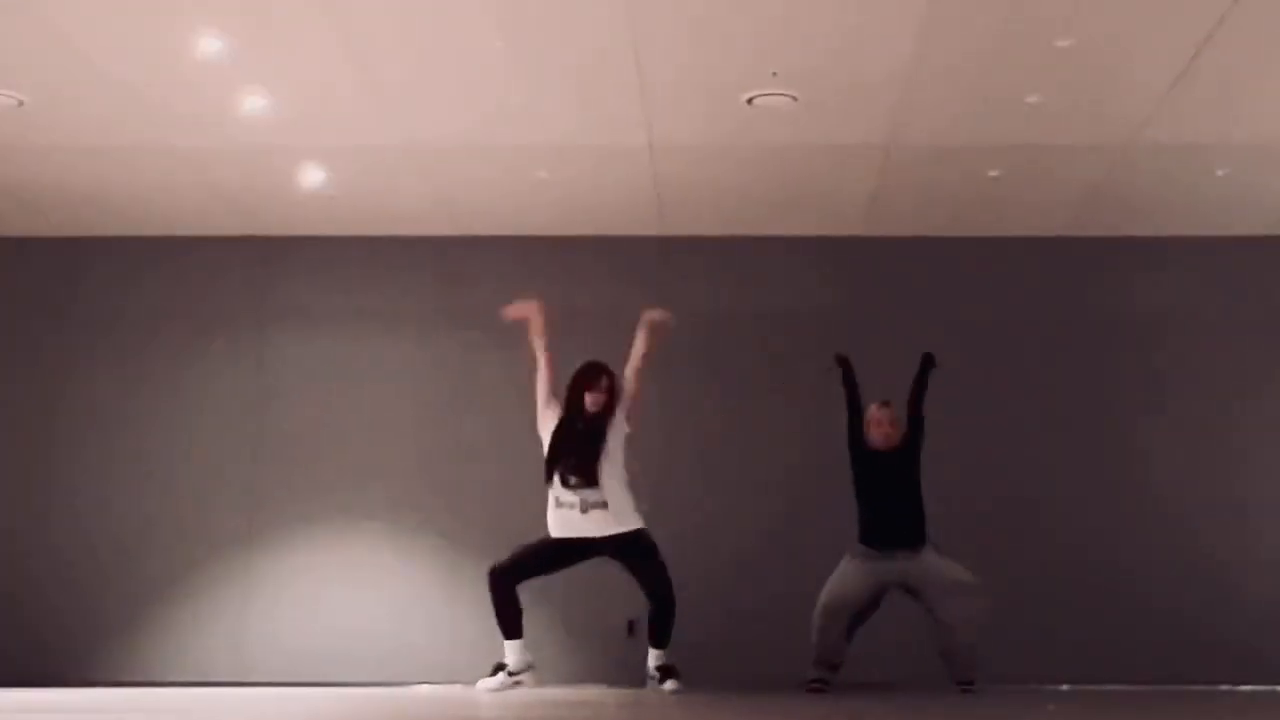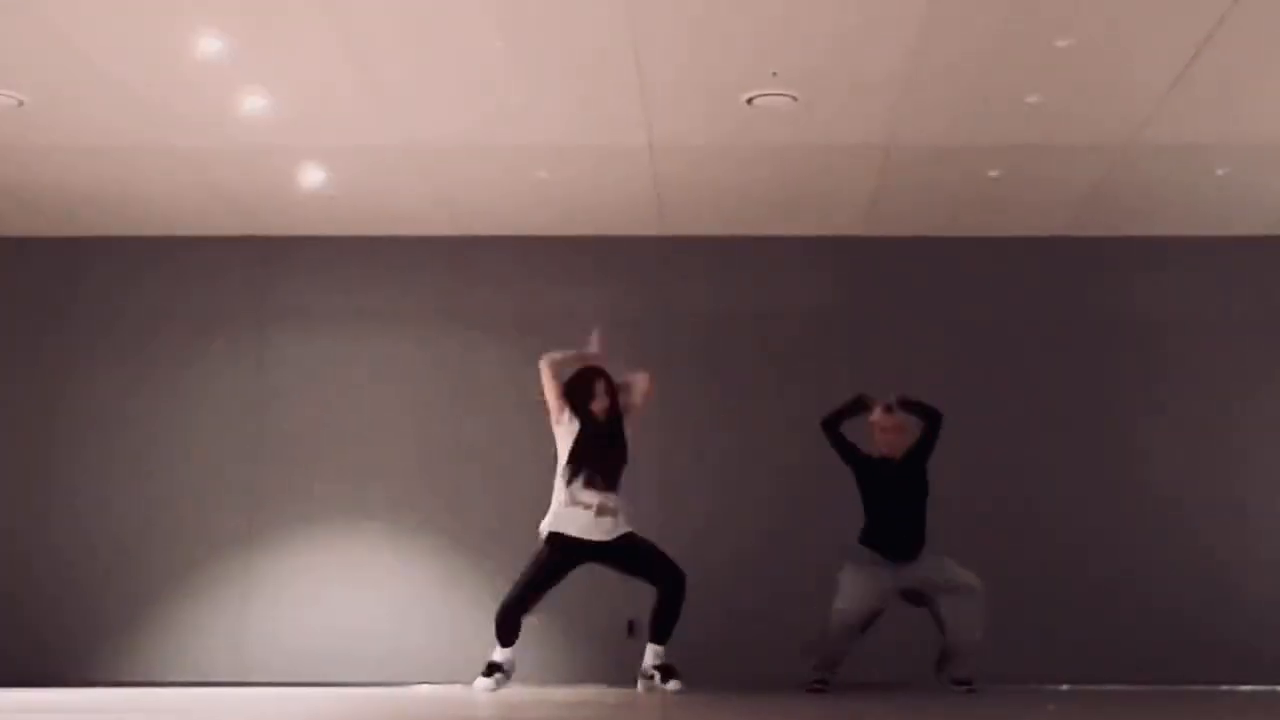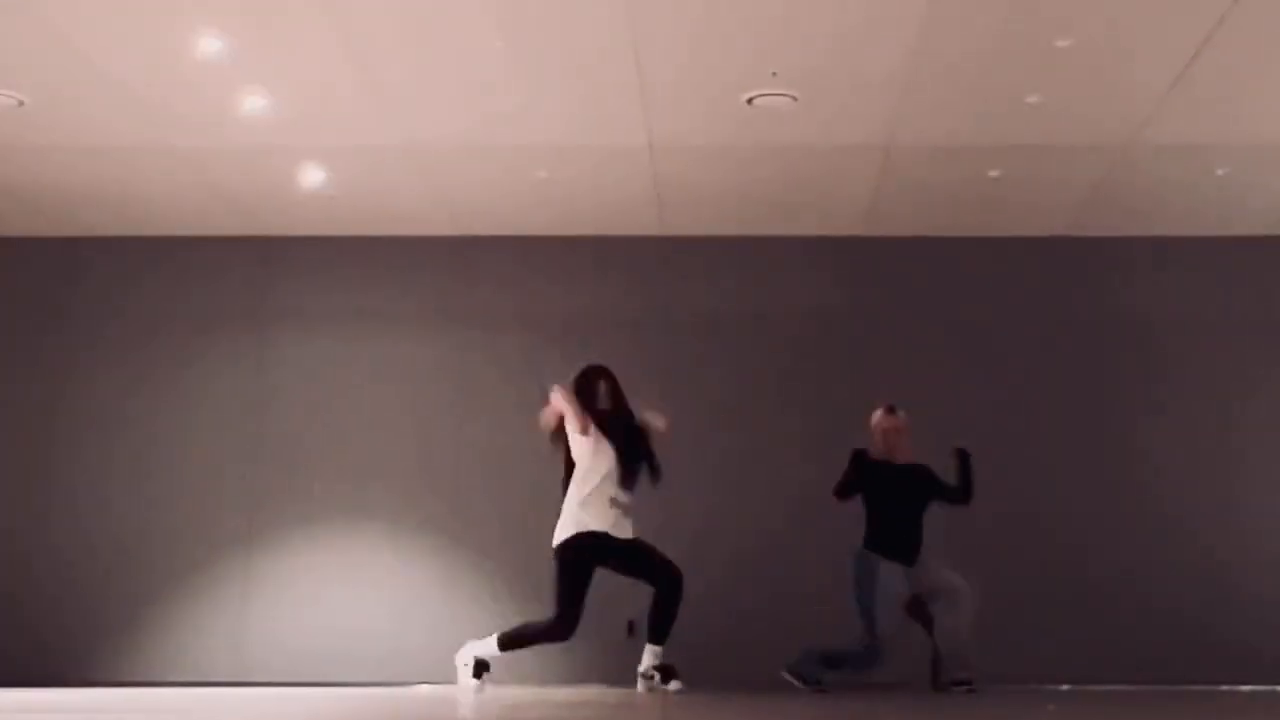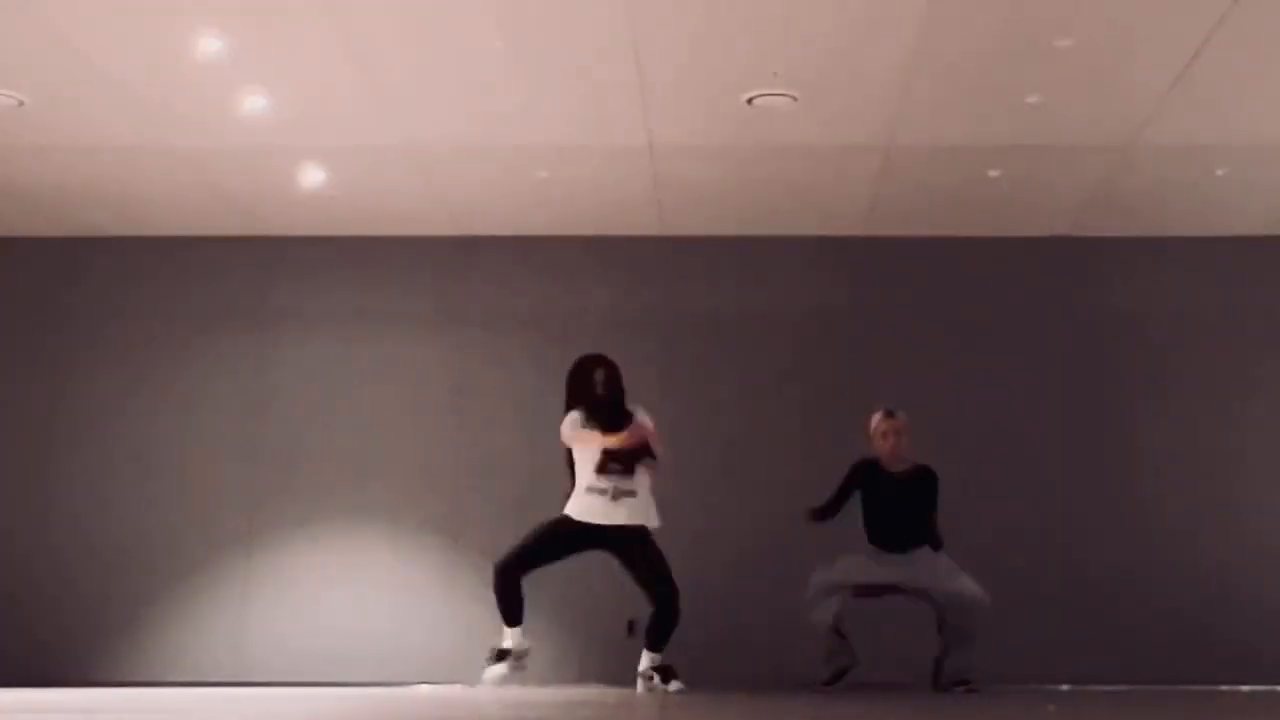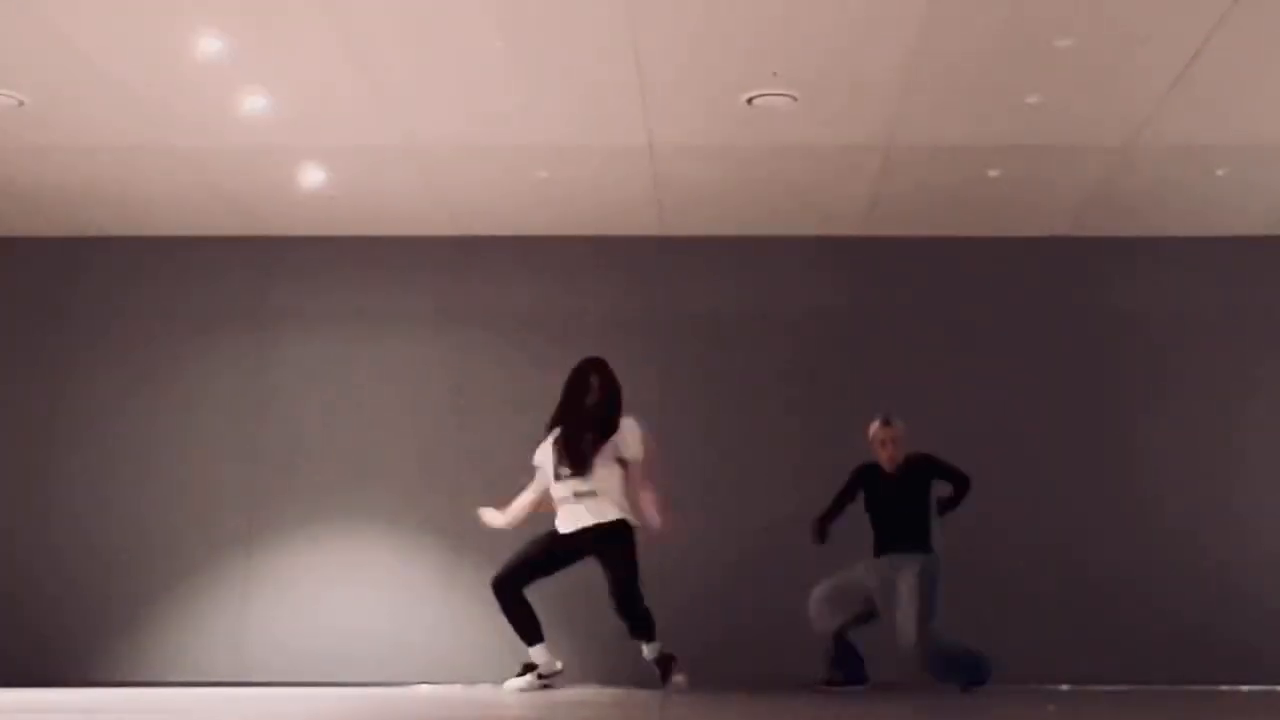
dt=0.2s
person 1, frame 1
left shoulder: (614, 423)
right shoulder: (554, 421)
left elbow: (634, 369)
right elbow: (543, 366)
left wrist: (645, 326)
right wrist: (535, 320)
left hip: (621, 530)
right hip: (567, 534)
left knee: (660, 590)
right knee: (500, 576)
left ankle: (657, 663)
right ankle: (516, 664)
person 1, frame 2
left shoulder: (615, 427)
right shoulder: (566, 423)
left elbow: (642, 383)
right elbow: (548, 365)
left wrist: (604, 375)
right wrist: (582, 358)
left hip: (613, 533)
right hip: (566, 532)
left knee: (673, 579)
right knee: (518, 602)
left ankle: (652, 666)
right ankle: (501, 660)
person 1, frame 3
left shoulder: (626, 427)
right shoulder: (583, 428)
right elbow: (559, 395)
left hip: (616, 535)
right hip: (580, 532)
left knee: (671, 581)
right knee: (563, 625)
left ankle: (651, 667)
right ankle: (479, 653)
person 1, frame 4
left shoulder: (635, 417)
right shoulder: (577, 421)
right elbow: (602, 442)
left hip: (630, 526)
right hip: (581, 518)
left knee: (667, 598)
right knee: (507, 569)
left ankle: (651, 669)
right ankle: (512, 647)
person 1, frame 5
left shoulder: (624, 428)
right shoulder: (559, 435)
left elbow: (639, 483)
right elbow: (539, 488)
left wrist: (654, 517)
right wrist: (506, 516)
left hip: (608, 524)
right hip: (568, 528)
left knee: (626, 598)
right knee: (504, 583)
left ankle: (656, 655)
right ankle: (543, 663)
person 2, frame 1
left shoulder: (909, 453)
right shoulder: (862, 457)
left elbow: (917, 412)
right elbow: (853, 416)
left wrist: (924, 372)
right wrist: (847, 375)
left hip: (917, 556)
right hip: (870, 556)
left knee: (961, 586)
right knee: (831, 603)
left ankle: (961, 670)
right ankle: (823, 670)
person 2, frame 2
left shoulder: (916, 459)
right shoulder: (866, 465)
left elbow: (934, 419)
right elbow: (829, 426)
left wrist: (909, 402)
right wrist: (856, 407)
left hip: (916, 560)
right hip: (874, 559)
left knee: (968, 589)
right knee: (846, 615)
left ankle: (956, 670)
right ankle: (821, 673)
person 2, frame 3
left shoulder: (920, 473)
right shoulder: (867, 464)
left elbow: (961, 496)
right elbow: (842, 492)
left wrist: (964, 464)
left hip: (910, 564)
right hip: (877, 562)
left knee: (956, 594)
right knee: (877, 640)
left ankle: (950, 673)
right ankle: (806, 668)
person 2, frame 4
left shoulder: (924, 476)
right shoulder: (865, 470)
left elbow: (929, 518)
right elbow: (834, 505)
left wrist: (937, 549)
right wrist: (819, 512)
left hip: (920, 556)
right hip: (877, 559)
left knee: (971, 600)
right knee: (823, 584)
left ankle: (950, 672)
right ankle: (839, 659)
person 2, frame 5
left shoulder: (921, 465)
right shoulder: (866, 473)
left elbow: (962, 482)
right elbow: (843, 498)
left wrist: (946, 503)
right wrist: (824, 520)
left hip: (915, 564)
right hip: (881, 566)
left knee: (915, 640)
right knee: (824, 599)
left ankle: (975, 668)
right ankle: (850, 671)
